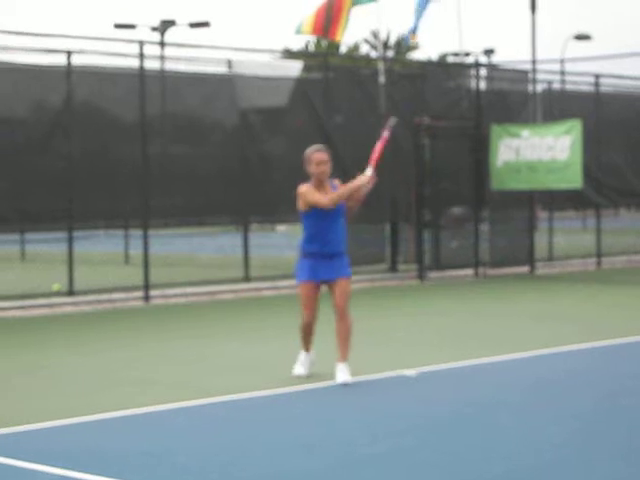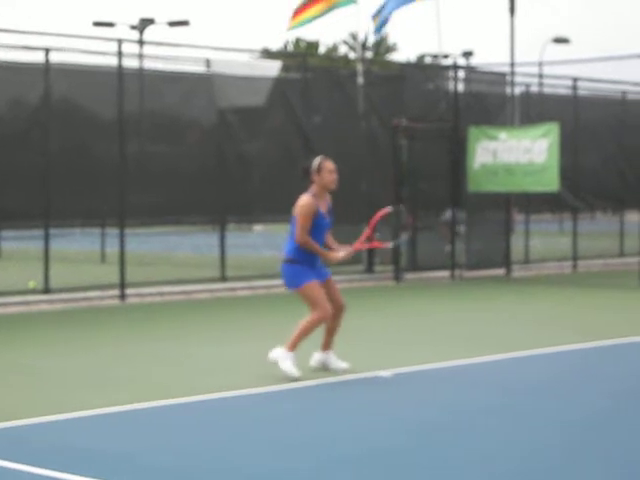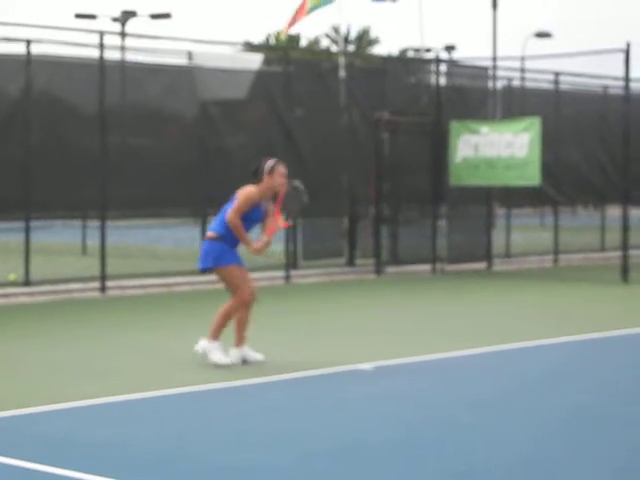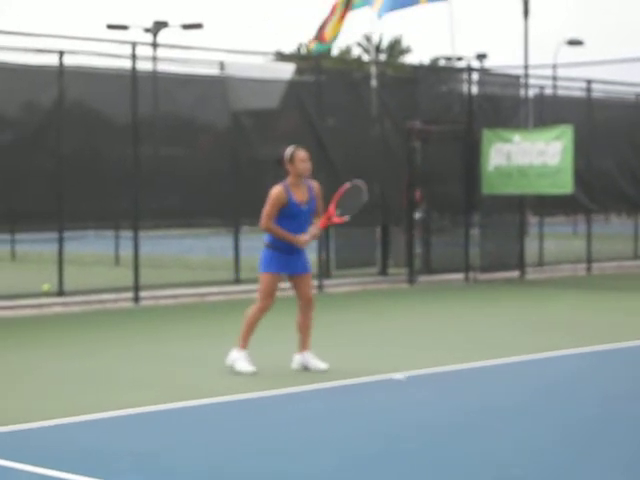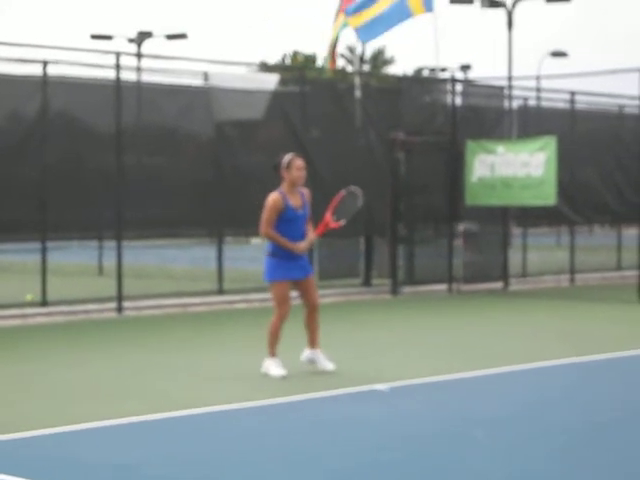
dt=1s
person 1, frame 1
left shoulder: (336, 185)
right shoulder: (304, 191)
left elbow: (347, 213)
right elbow: (327, 202)
left wrist: (362, 192)
right wrist: (355, 184)
left hip: (338, 260)
right hip: (311, 261)
left knee: (342, 310)
right knee: (308, 318)
left ankle: (342, 367)
right ankle: (306, 353)
person 1, frame 2
left shoulder: (327, 200)
right shoulder: (307, 202)
right elbow: (301, 238)
left wrist: (338, 249)
right wrist: (327, 255)
left hip: (313, 265)
right hip: (297, 265)
left knee: (339, 306)
right knee: (322, 312)
left ankle: (324, 355)
right ankle: (285, 352)
person 1, frame 3
left shoulder: (267, 205)
right shoulder: (251, 192)
left elbow: (266, 236)
right elbow: (231, 217)
left wrist: (263, 242)
right wrist: (249, 244)
left hip: (226, 248)
right hip: (218, 245)
left knee: (249, 296)
right knee: (241, 297)
left ankle: (240, 348)
right ankle: (210, 342)
person 1, frame 4
left shoulder: (314, 187)
right shoulder: (279, 192)
left elbow: (318, 215)
right elbow: (265, 224)
left wrist: (315, 229)
right wrist: (295, 238)
left hip: (298, 255)
right hip: (276, 253)
left knee: (307, 301)
right knee: (263, 303)
left ankle: (303, 354)
right ankle: (239, 352)
person 1, frame 5
left shoulder: (305, 194)
right shoulder: (276, 198)
right elbow: (265, 230)
left wrist: (310, 235)
right wrist: (293, 245)
left hip: (300, 259)
right hip: (280, 261)
left knee: (313, 305)
right knee: (282, 311)
left ankle: (313, 351)
right ankle: (271, 359)
